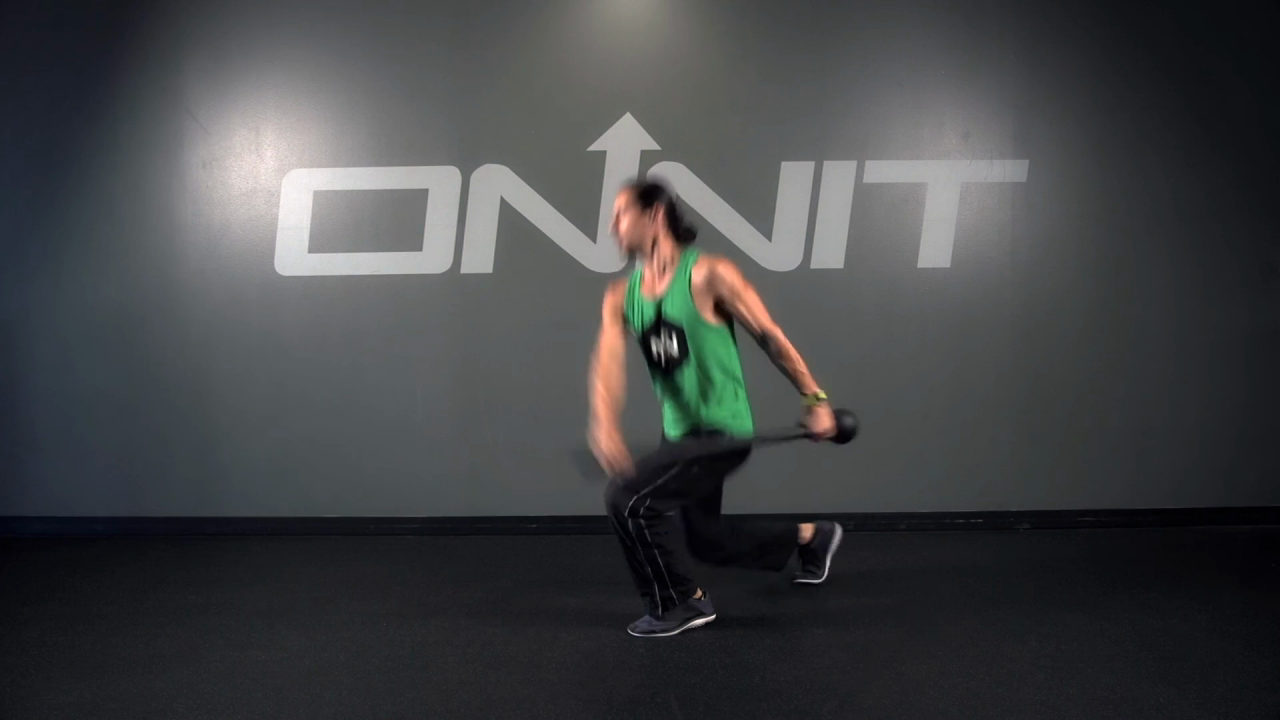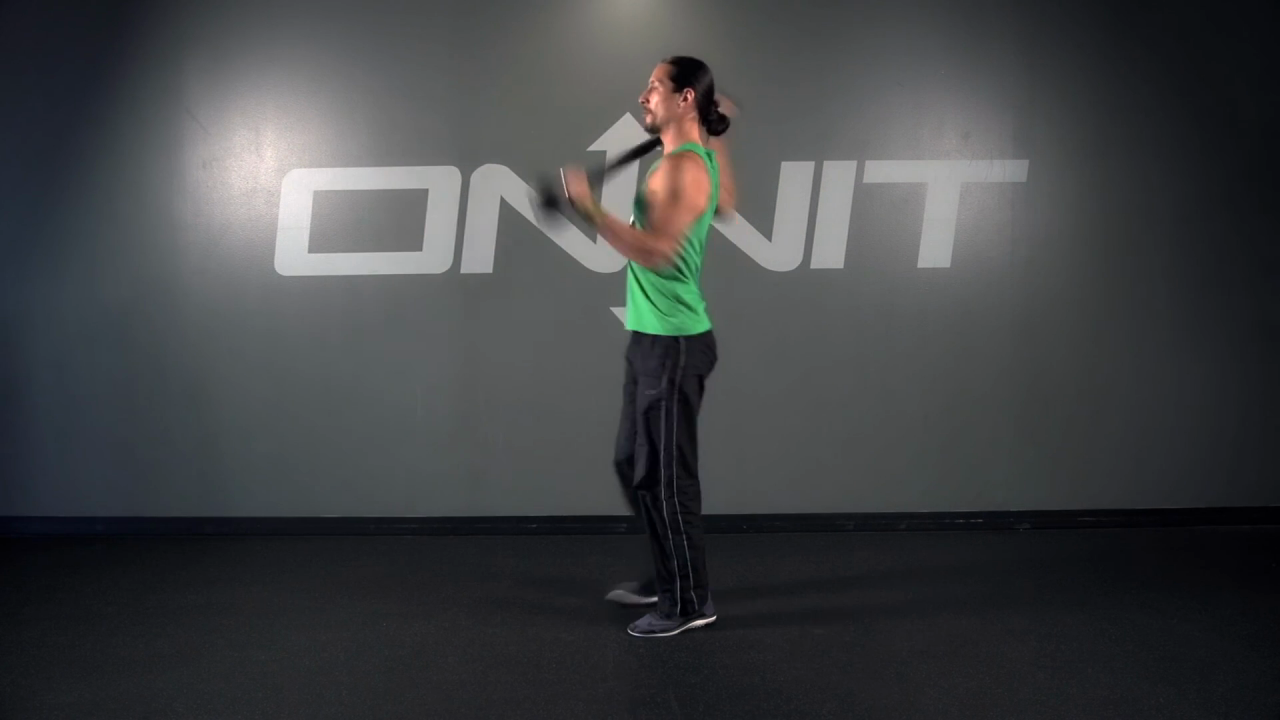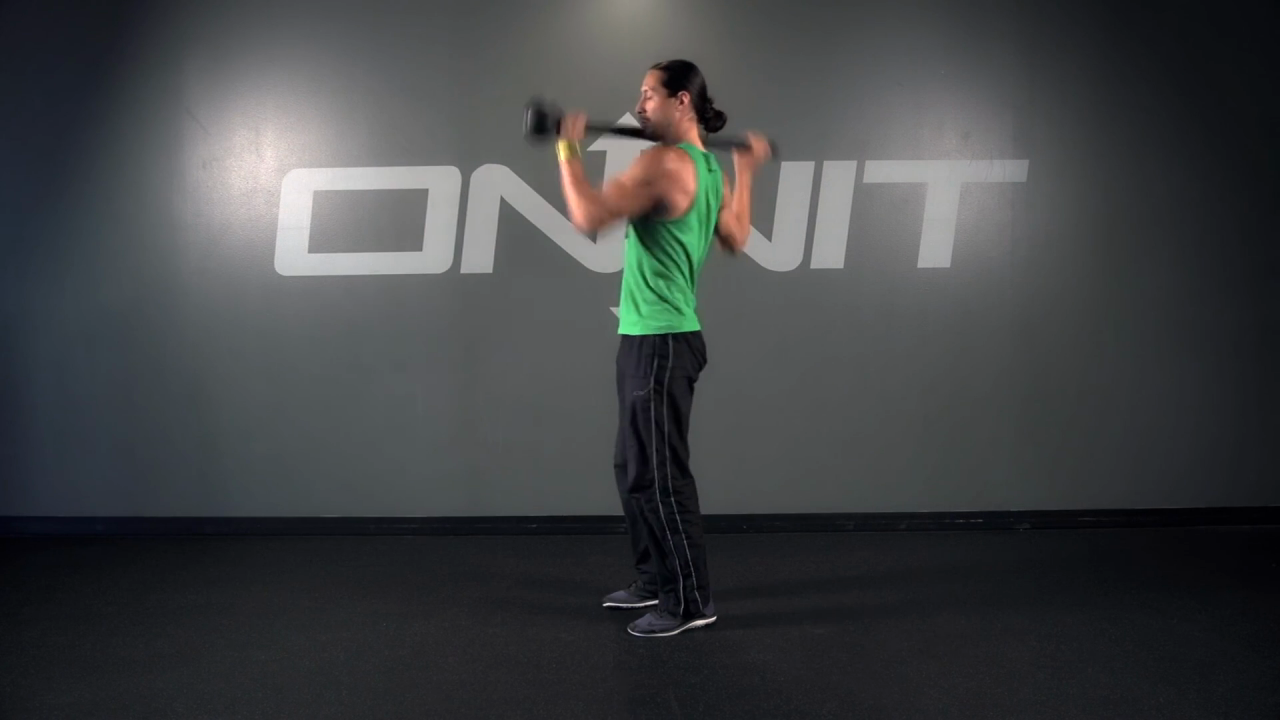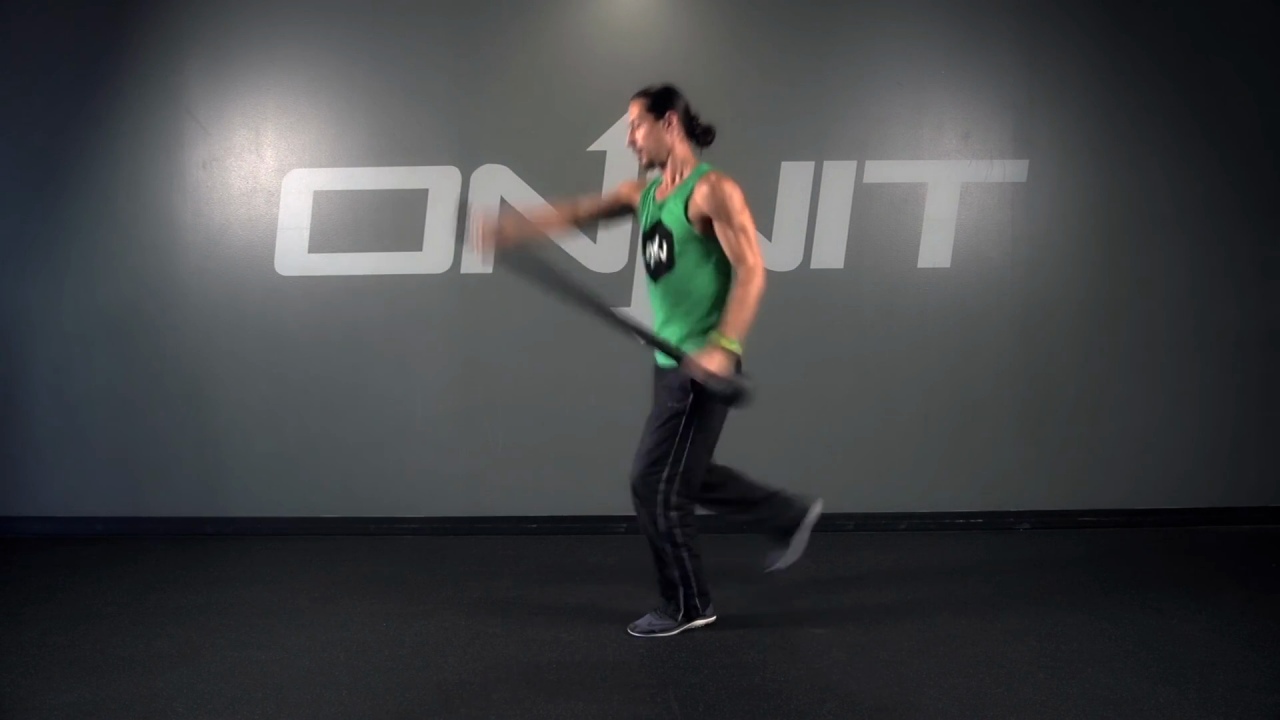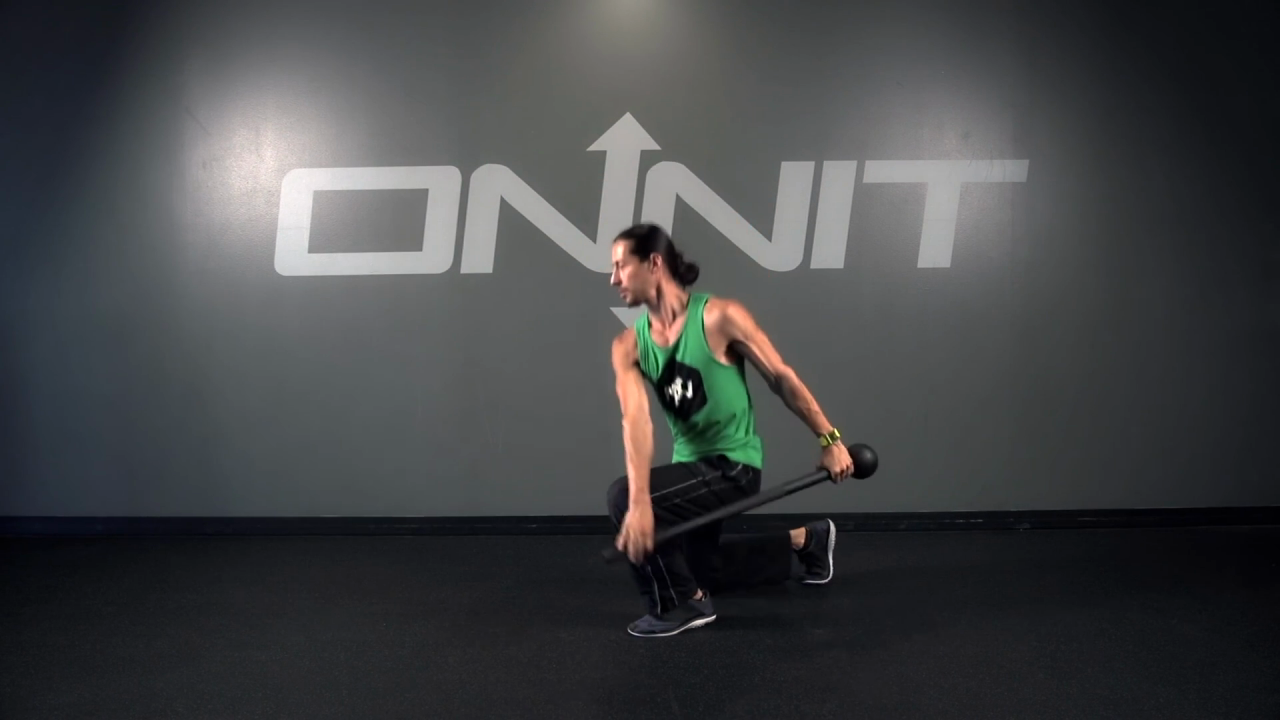
dt=0.5s
person 1, frame 1
left shoulder: (707, 274)
right shoulder: (620, 295)
left elbow: (769, 335)
right elbow: (608, 365)
left wrist: (815, 399)
right wrist: (605, 425)
left hip: (720, 432)
right hip: (680, 433)
left knee: (628, 498)
right knee: (707, 540)
left ankle: (679, 604)
right ankle: (810, 538)
person 1, frame 2
left shoulder: (680, 168)
right shoulder: (691, 159)
left elbow: (659, 253)
right elbow: (724, 204)
left wrist: (592, 207)
right wrist: (713, 135)
left hip: (675, 345)
right hip: (651, 337)
left knee: (662, 474)
right knee: (634, 464)
left ankle: (689, 602)
right ankle: (668, 577)
person 1, frame 3
left shoulder: (664, 163)
right shoulder: (709, 170)
left elbow: (588, 216)
right elbow: (735, 239)
left wrist: (568, 145)
right wrist: (746, 169)
left hip: (660, 343)
right hip: (651, 339)
left knee: (659, 475)
right knee: (634, 470)
left ankle: (691, 600)
right ankle: (657, 578)
person 1, frame 4
left shoulder: (712, 189)
right shoulder: (646, 190)
left elbow: (750, 271)
right elbow: (578, 213)
left wrist: (721, 345)
right wrist: (515, 224)
left hip: (705, 366)
right hip: (672, 363)
left knee: (656, 483)
right knee: (689, 473)
left ankle: (688, 605)
right ankle: (789, 515)
person 1, frame 5
left shoulder: (719, 316)
right shoulder: (628, 346)
left elbow: (782, 377)
right elbow: (636, 421)
left wrist: (829, 440)
right wrist: (637, 503)
left hip: (734, 464)
right hip: (691, 462)
left knee: (617, 495)
right knee: (703, 567)
left ankle: (683, 603)
right ankle: (807, 541)
